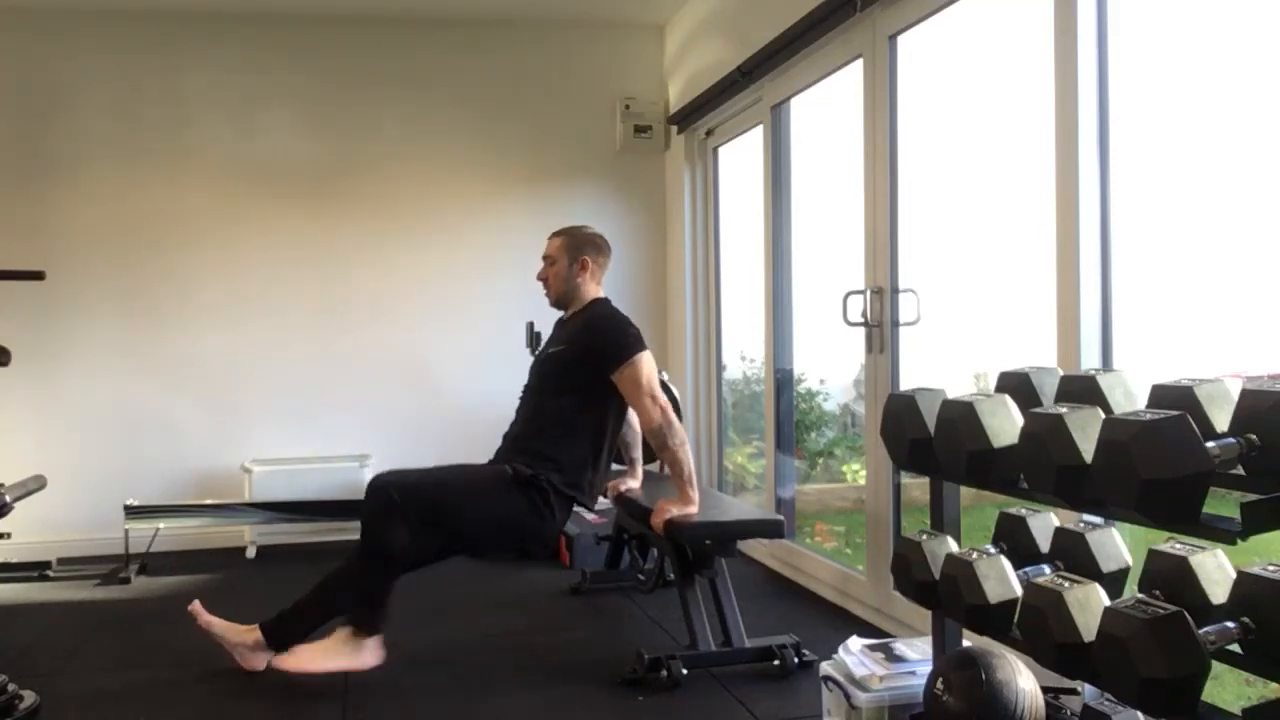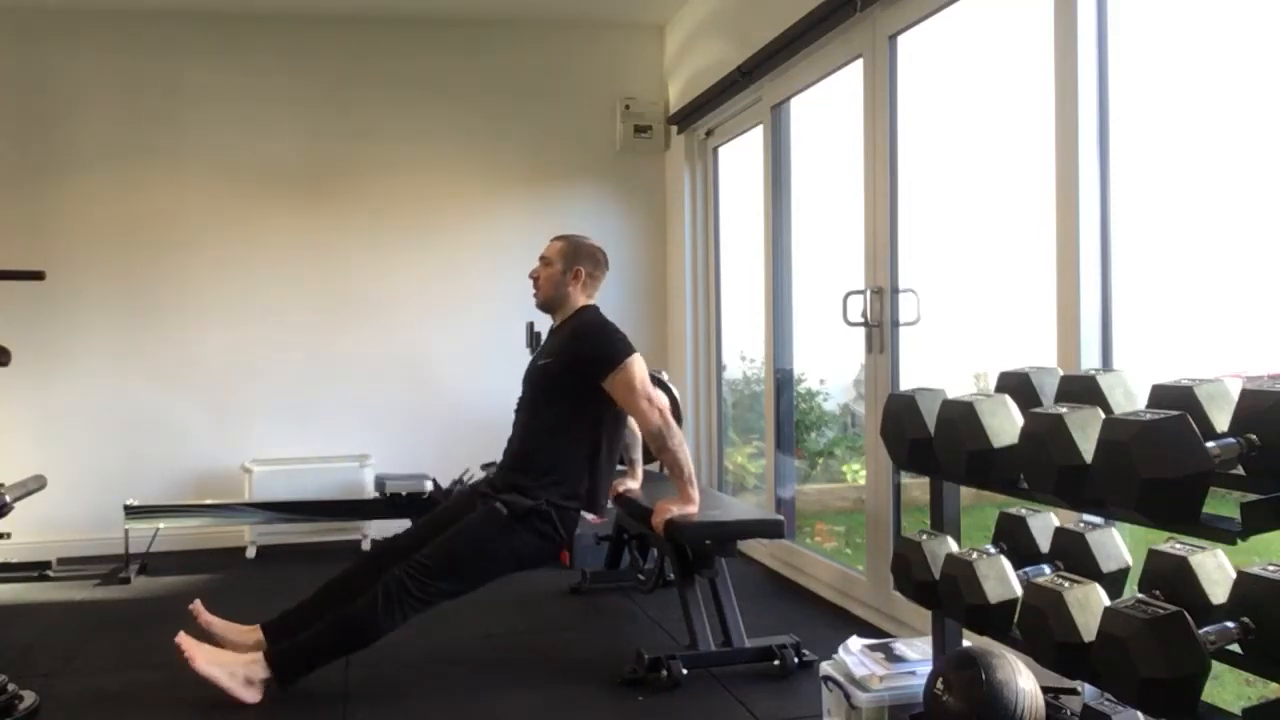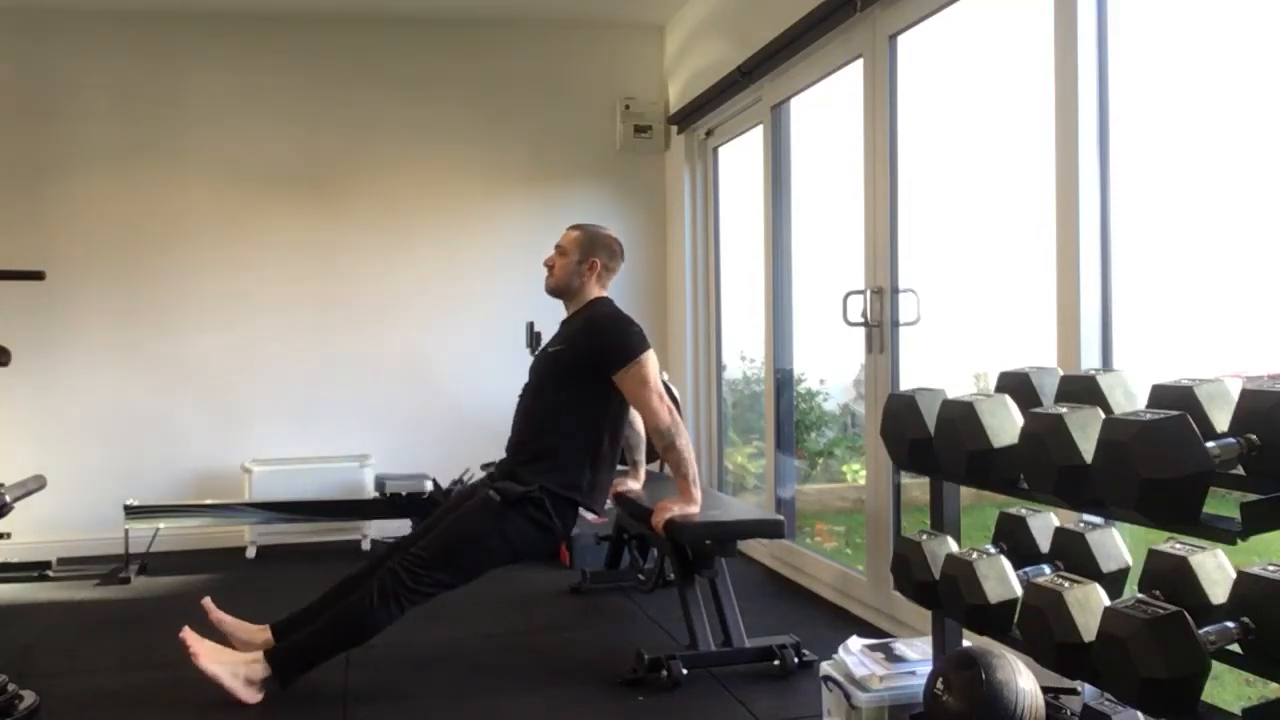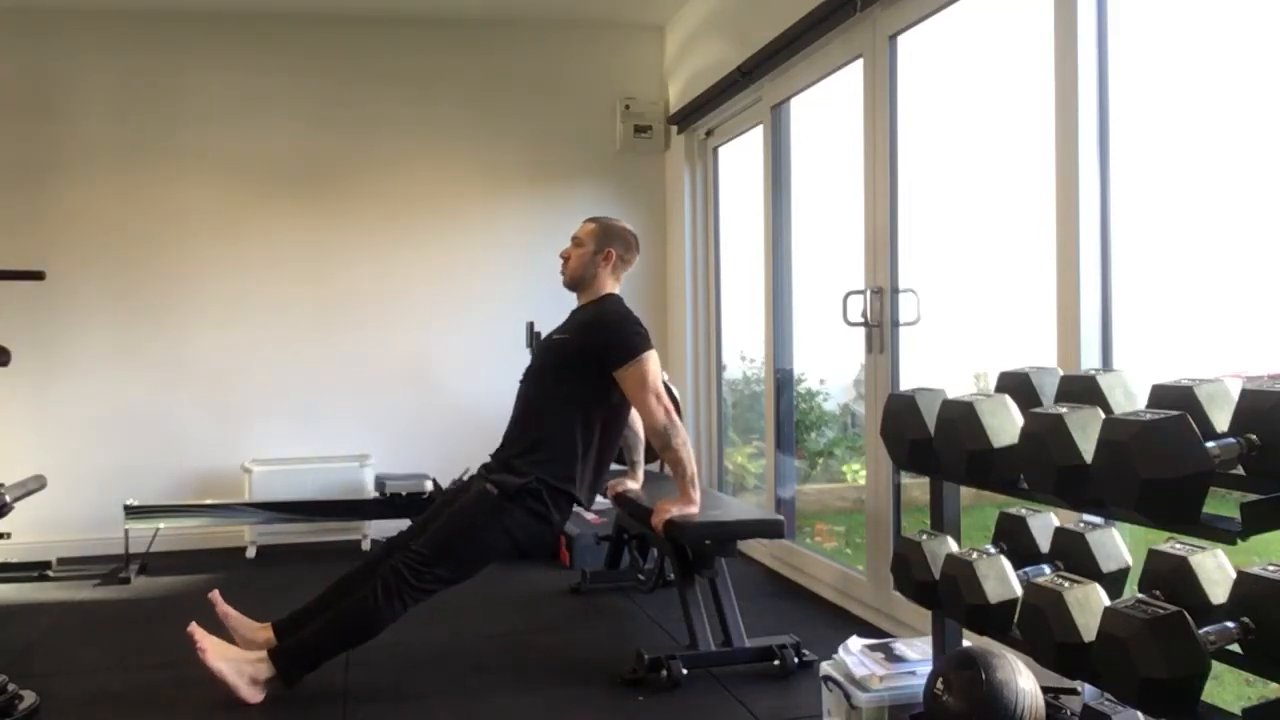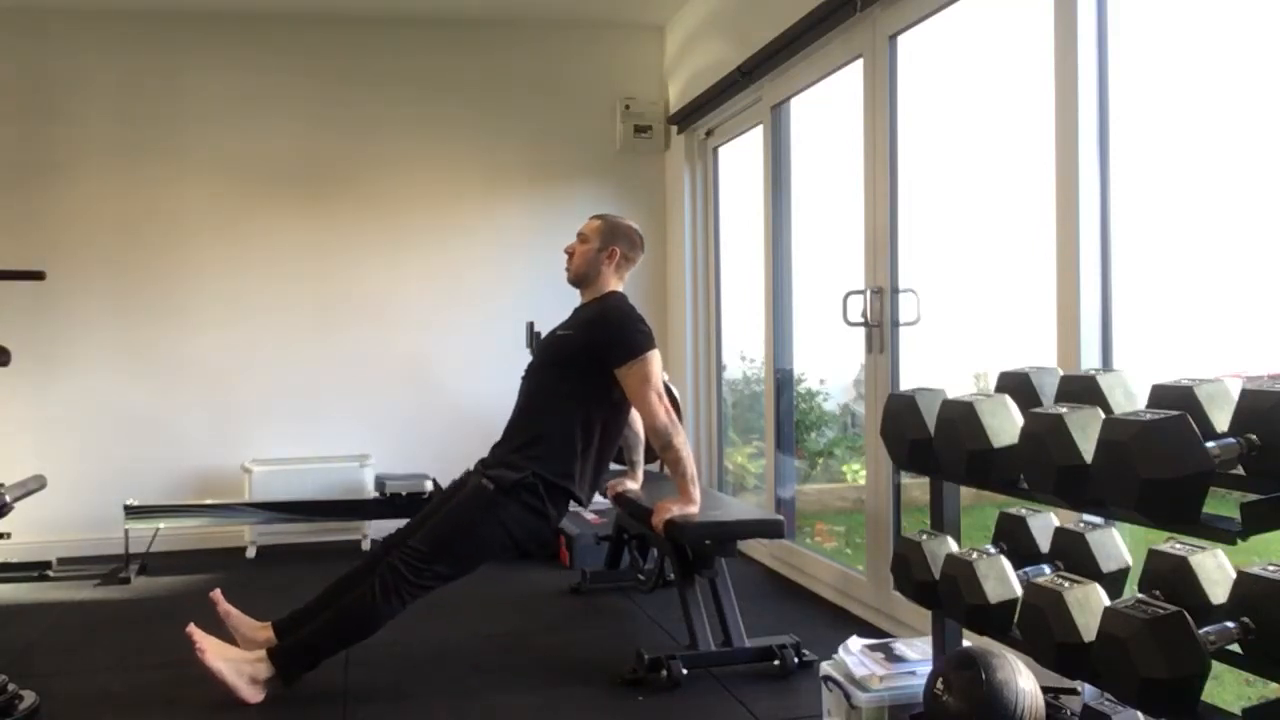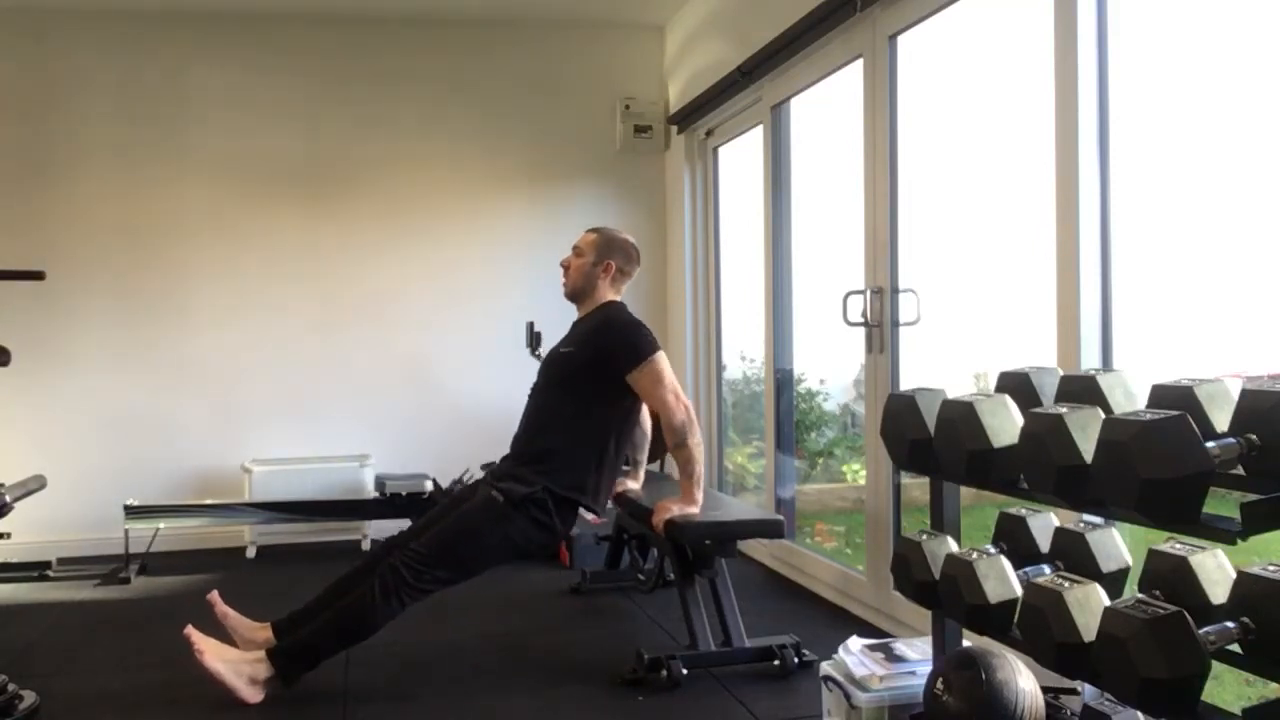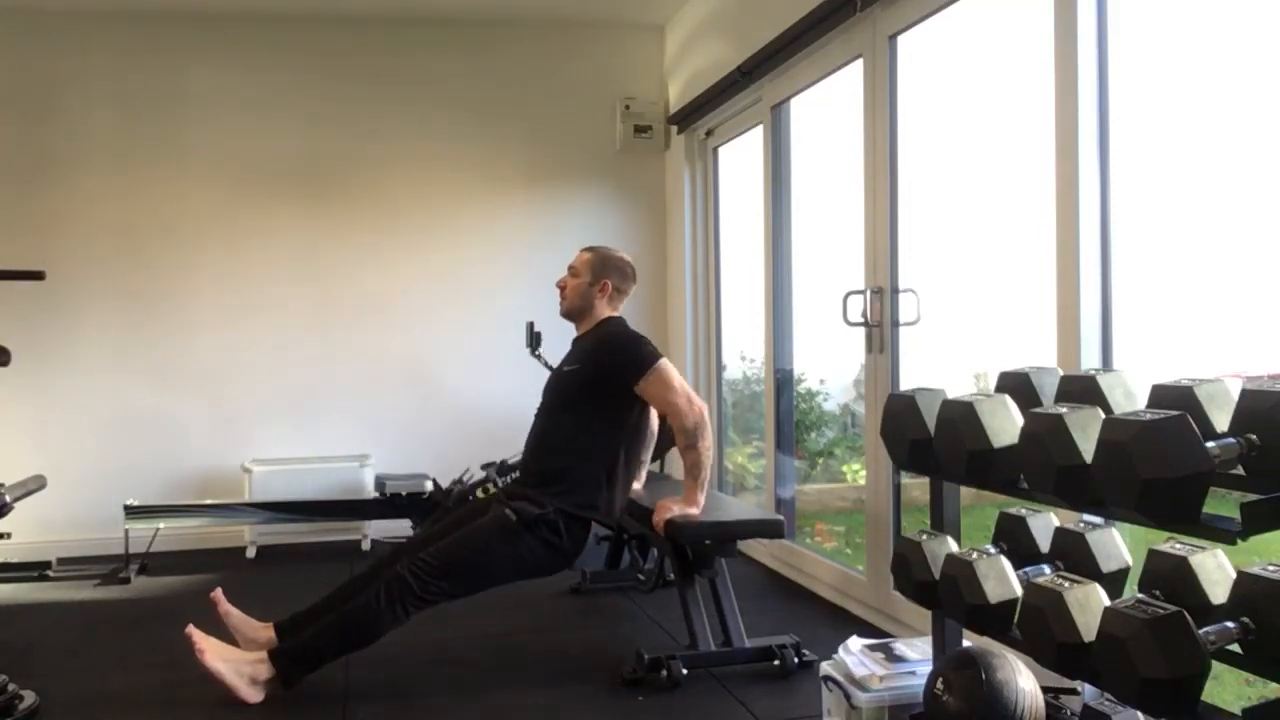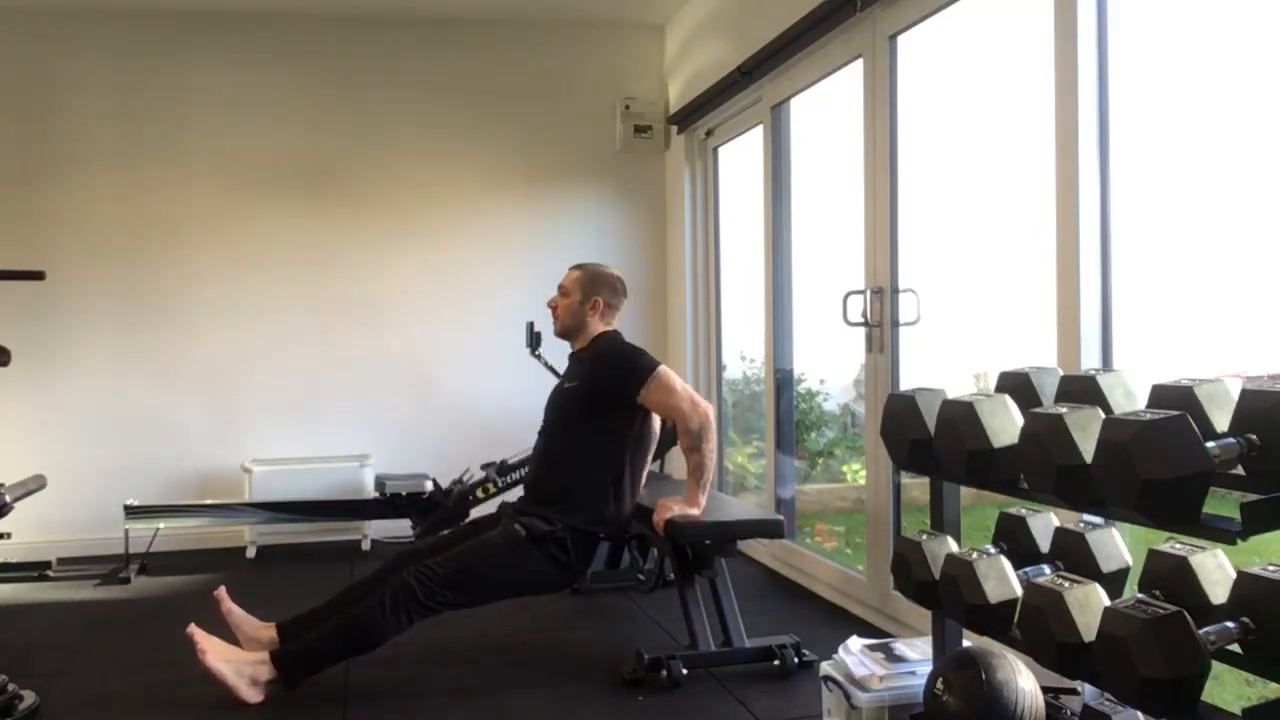
dt=0.4s
person 1, frame 1
left shoulder: (606, 328)
right shoulder: (573, 327)
left elbow: (654, 411)
right elbow: (620, 407)
left wrist: (685, 498)
right wrist: (632, 474)
left hip: (532, 496)
right hip: (513, 484)
left knee: (388, 494)
right knee: (393, 524)
left ankle: (361, 638)
right ankle: (266, 635)
person 1, frame 2
left shoulder: (592, 335)
right shoulder: (567, 334)
left elbow: (651, 411)
right elbow: (624, 410)
left wrist: (686, 497)
right wrist: (631, 475)
left hip: (538, 513)
right hip: (507, 492)
left knee: (408, 584)
right knee: (392, 555)
left ankle: (263, 669)
right ankle: (264, 637)
person 1, frame 3
left shoulder: (608, 327)
right shoulder: (582, 326)
left elbow: (658, 410)
right elbow: (624, 406)
left wrist: (688, 496)
right wrist: (634, 475)
left hip: (535, 501)
right hip: (513, 484)
left knee: (408, 575)
right knee: (400, 554)
left ankle: (266, 668)
right ankle: (273, 637)
person 1, frame 4
left shoulder: (612, 322)
right shoulder: (590, 320)
left elbow: (656, 408)
right elbow: (625, 405)
left wrist: (688, 497)
right wrist: (634, 474)
left hip: (529, 494)
right hip: (506, 477)
left knee: (407, 573)
right knee: (398, 552)
left ankle: (269, 668)
right ankle: (274, 635)
person 1, frame 5
left shoulder: (616, 320)
right shoulder: (594, 318)
left elbow: (656, 409)
right elbow: (624, 404)
left wrist: (687, 497)
right wrist: (633, 475)
left hip: (527, 489)
right hip: (506, 473)
left knee: (407, 570)
right knee: (398, 549)
left ankle: (268, 668)
right ankle: (276, 635)
person 1, frame 6
left shoulder: (617, 330)
right shoulder: (594, 329)
left elbow: (675, 408)
right elbow: (634, 404)
left wrist: (689, 497)
right wrist: (632, 474)
left hip: (535, 502)
right hip: (512, 482)
left knee: (407, 571)
right knee: (398, 550)
left ankle: (268, 668)
right ankle: (274, 635)
person 1, frame 7
left shoulder: (618, 345)
right shoulder: (593, 345)
left elbow: (689, 411)
right elbow: (641, 410)
left wrist: (691, 499)
right wrist: (630, 480)
left hip: (548, 521)
right hip: (525, 502)
left knee: (413, 580)
right knee: (407, 556)
left ankle: (269, 670)
right ankle: (276, 636)
person 1, frame 8
left shoulder: (614, 359)
right shoulder: (590, 360)
left elbow: (696, 413)
right elbow: (642, 415)
left wrist: (692, 500)
right wrist: (629, 485)
left hip: (556, 540)
right hip: (531, 519)
left knee: (417, 587)
right knee: (411, 562)
left ankle: (269, 670)
right ankle: (277, 635)
